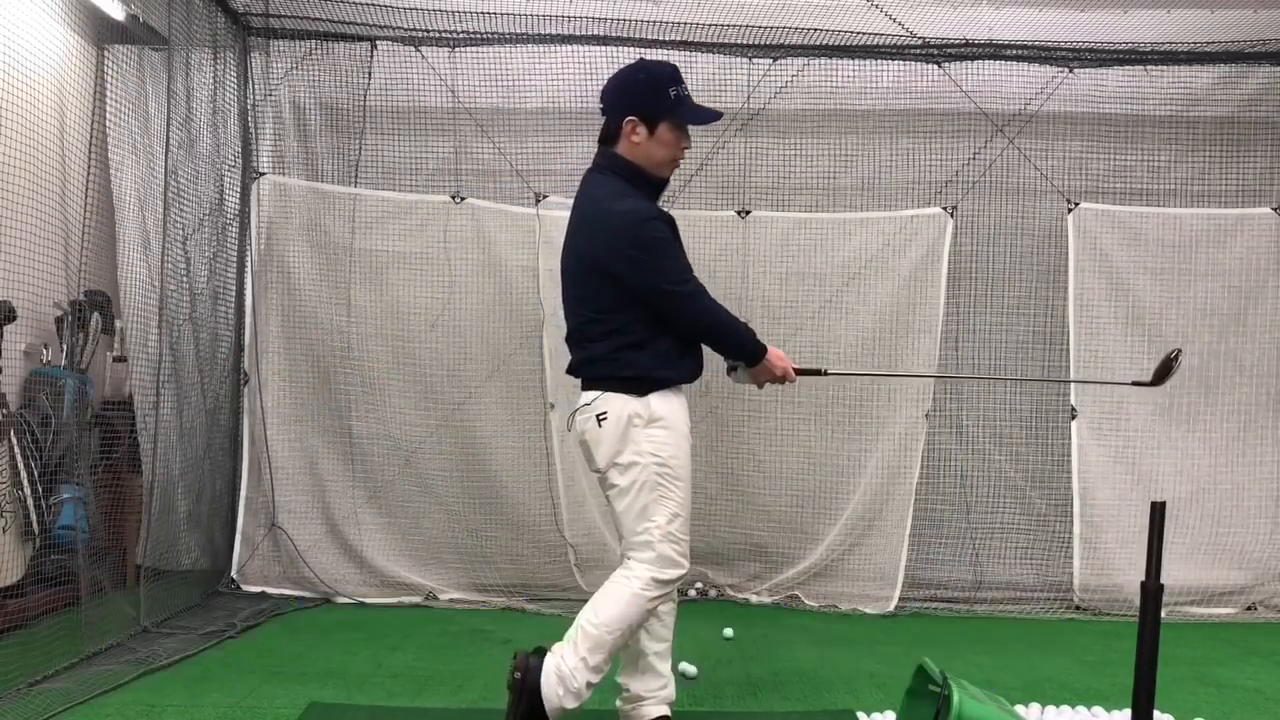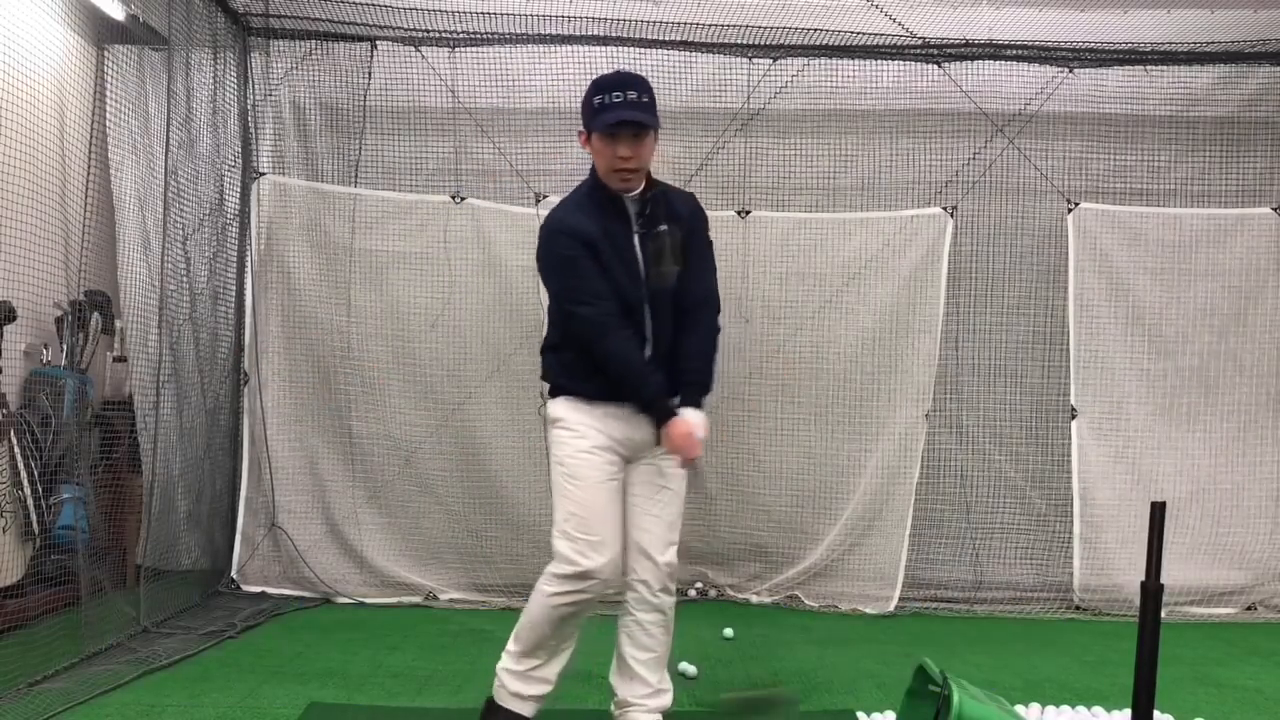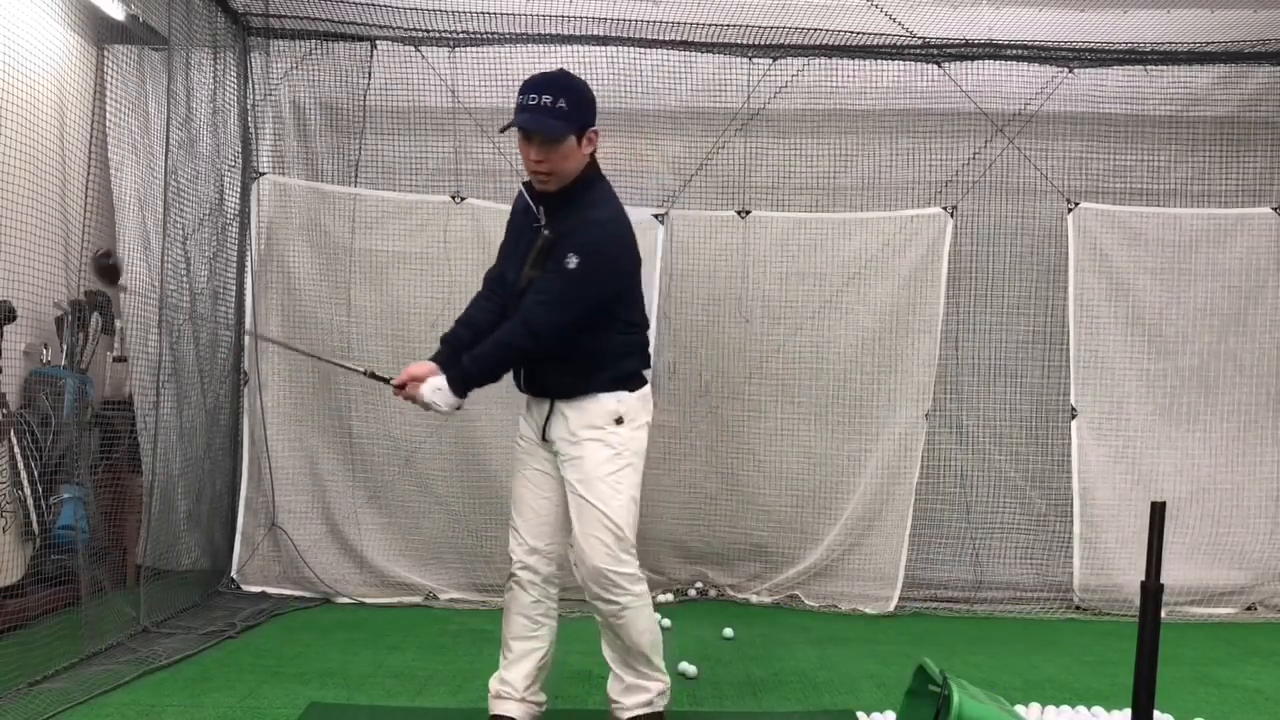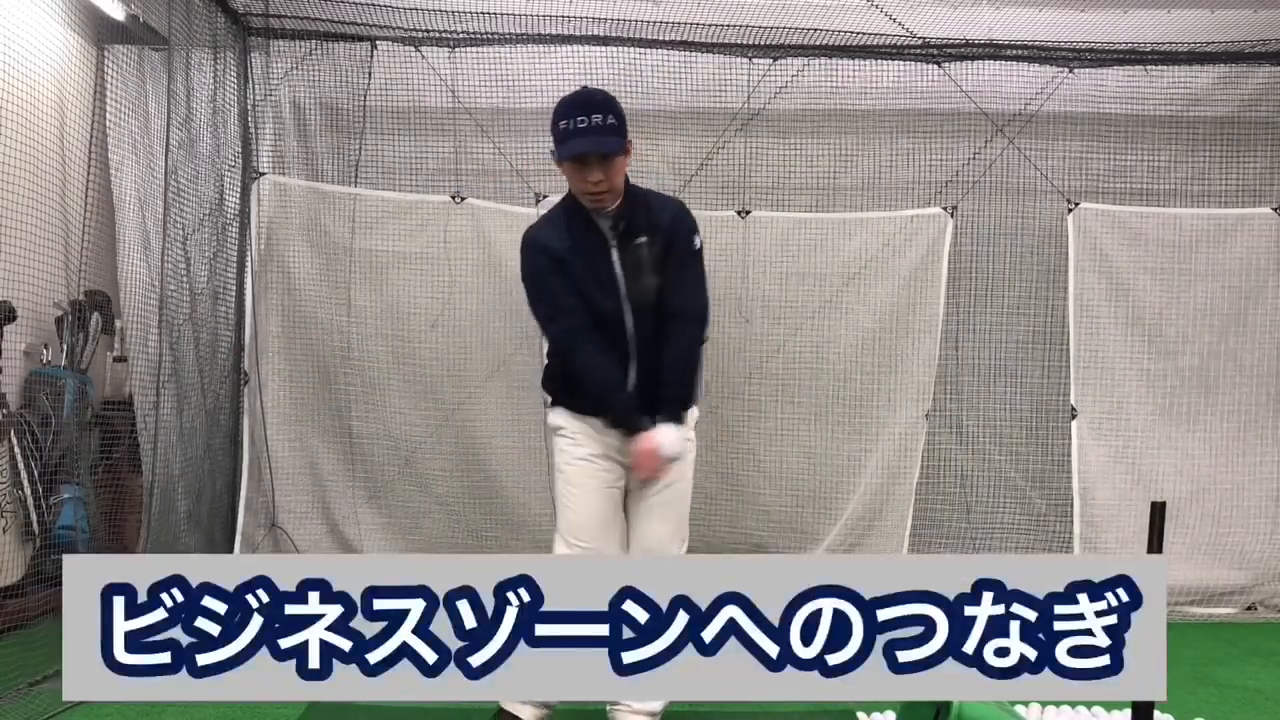
dt=0.5s
person 1, frame 1
left shoulder: (615, 196)
right shoulder: (626, 217)
left elbow: (681, 293)
right elbow: (686, 305)
left wrist: (745, 350)
right wrist: (756, 352)
left hip: (639, 403)
right hip: (637, 409)
left knee: (658, 558)
right knee: (658, 562)
person 1, frame 2
left shoulder: (682, 213)
right shoulder: (567, 227)
left elbow: (699, 316)
right elbow: (602, 336)
left wrist: (689, 407)
right wrist: (669, 414)
left hip: (659, 417)
right hip: (587, 416)
left knee: (653, 571)
right knee: (584, 566)
person 1, frame 3
left shoulder: (600, 228)
right shoulder: (532, 205)
left elbow: (536, 325)
right elbow: (497, 295)
left wrist: (456, 383)
right wrist: (443, 359)
left hip: (602, 410)
right hip: (541, 408)
left knee: (605, 563)
right knee: (530, 561)
person 1, frame 4
left shoulder: (670, 222)
right shoulder: (545, 242)
left elbow: (687, 330)
right elbow: (578, 346)
left wrist: (668, 424)
right wrist: (632, 429)
left hip: (666, 422)
right hip: (584, 423)
